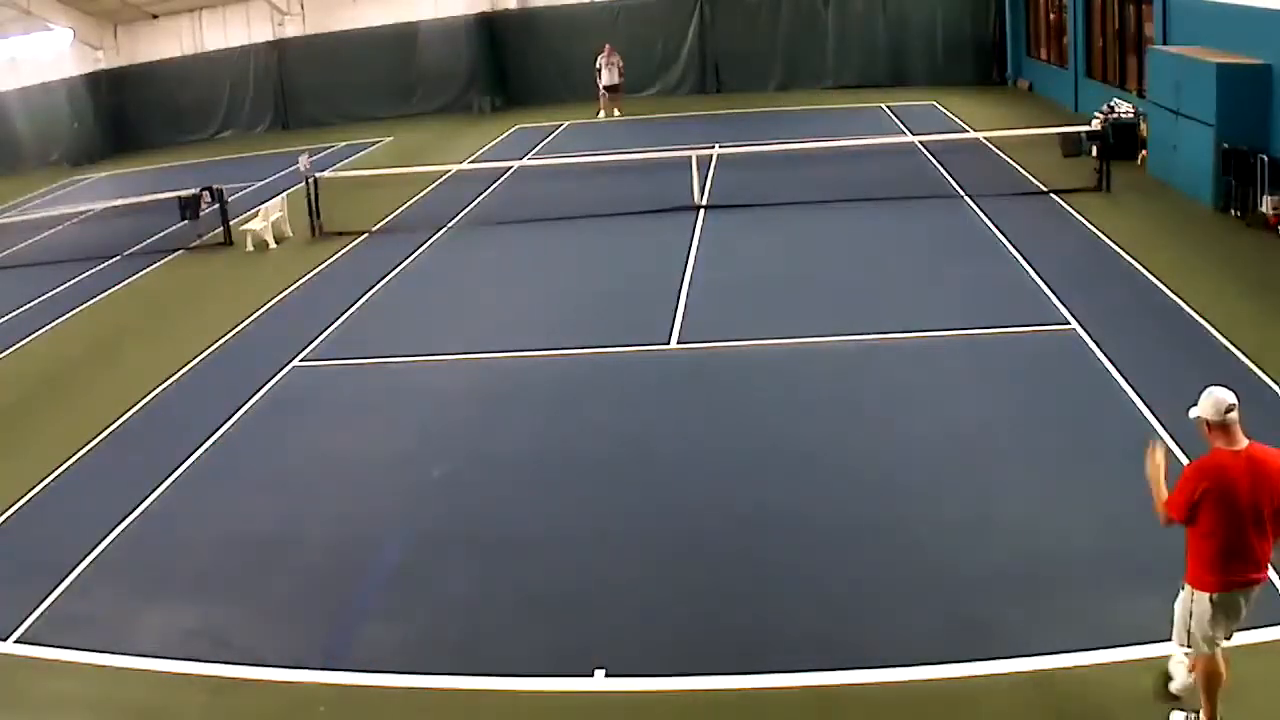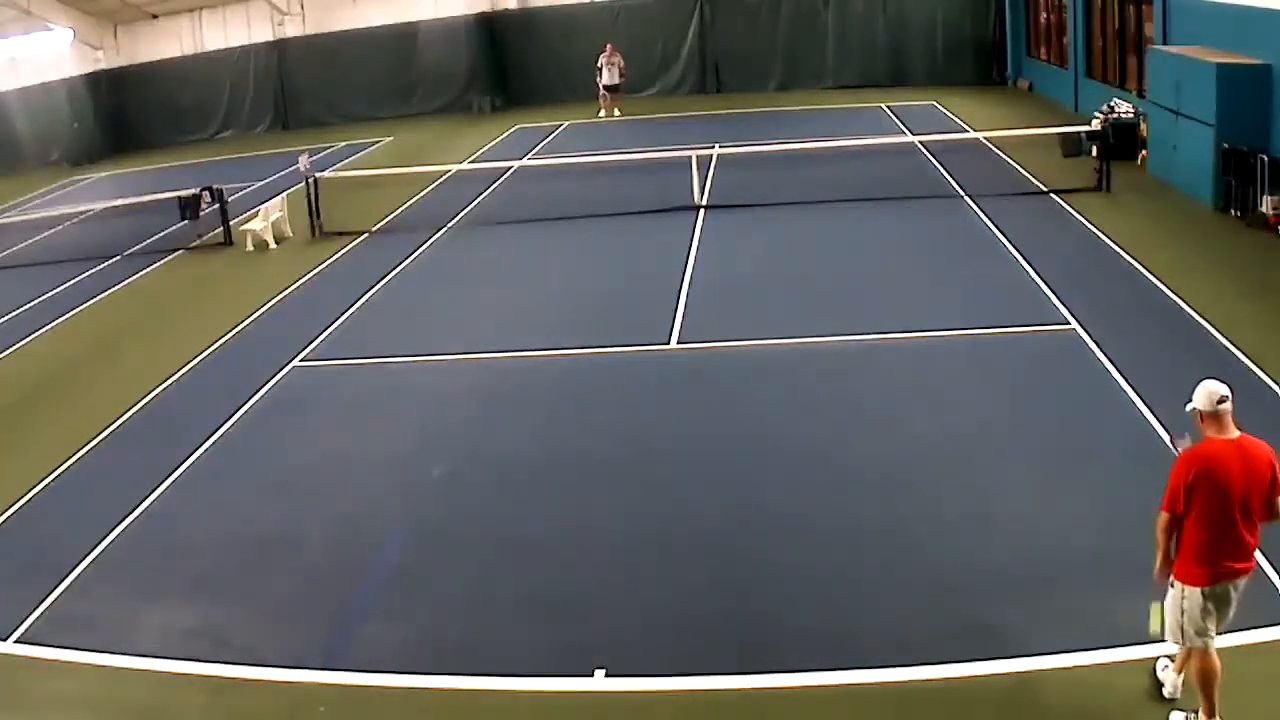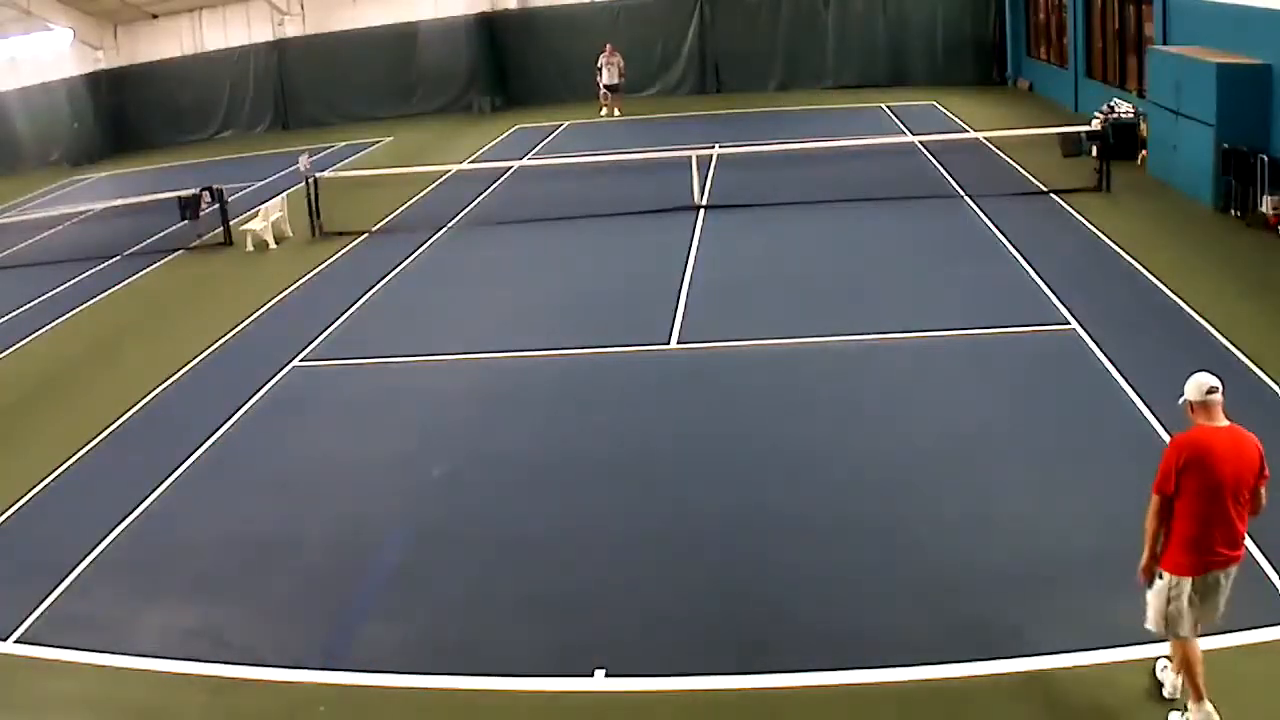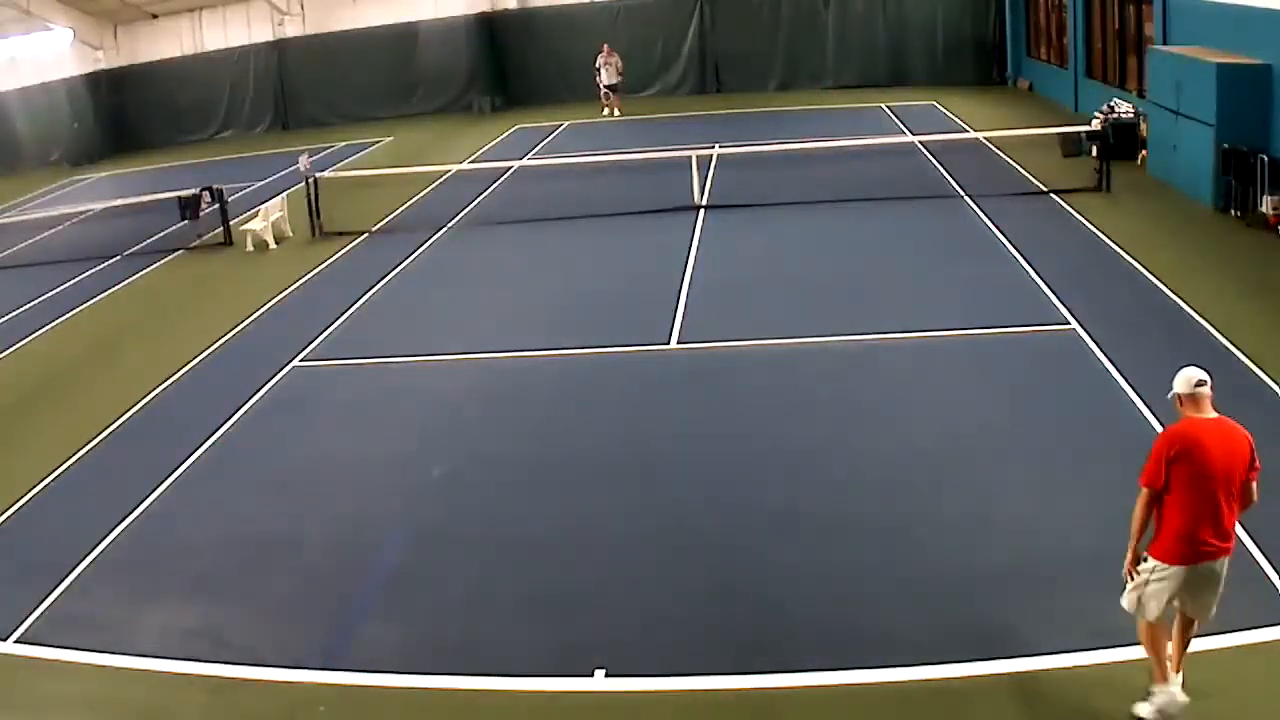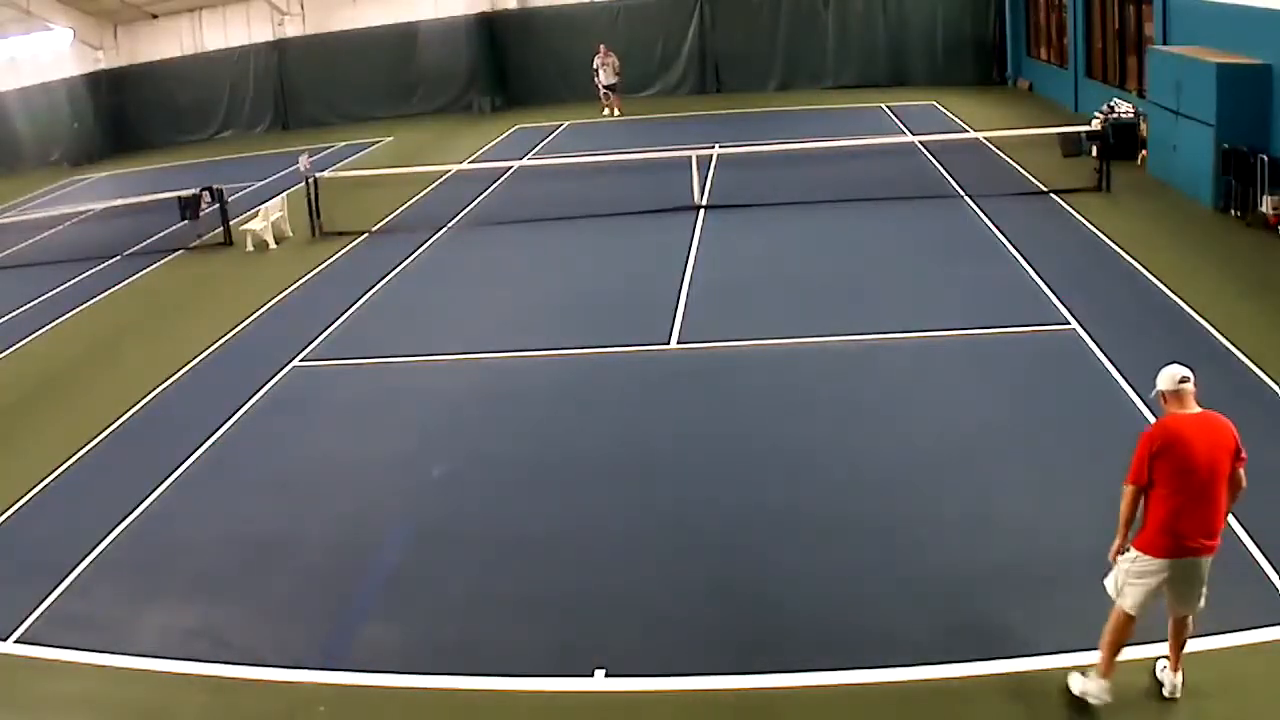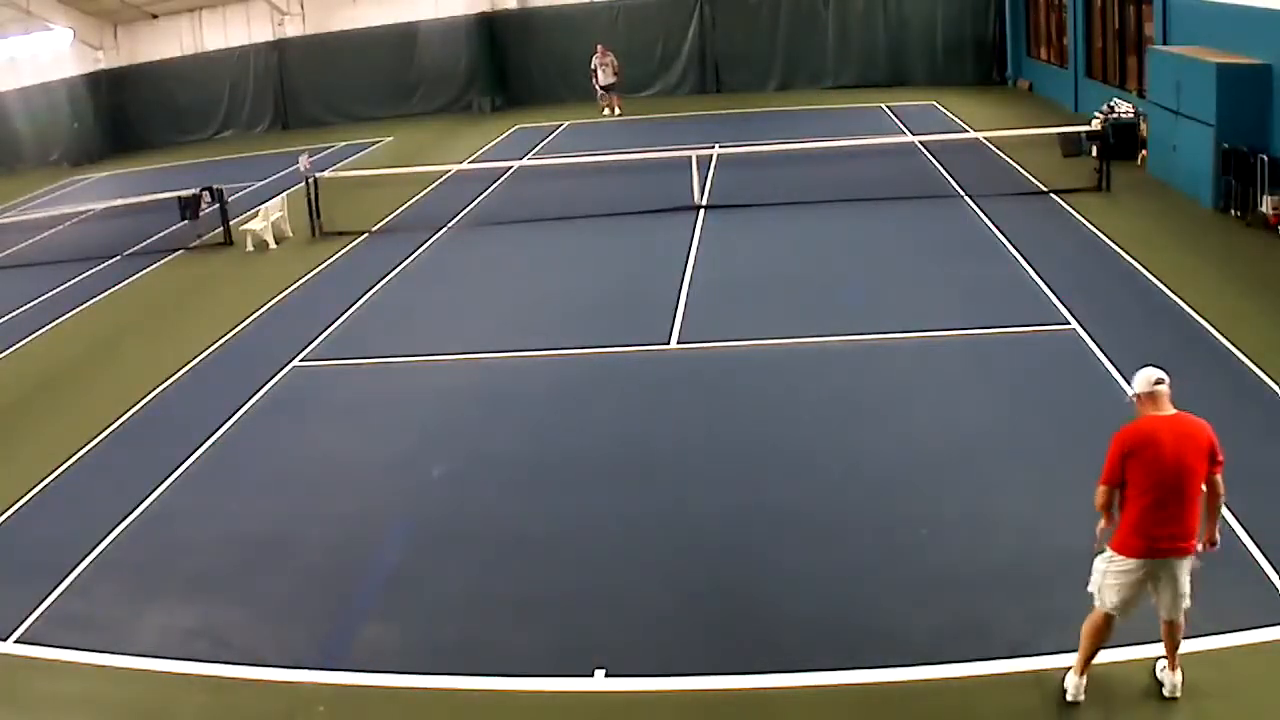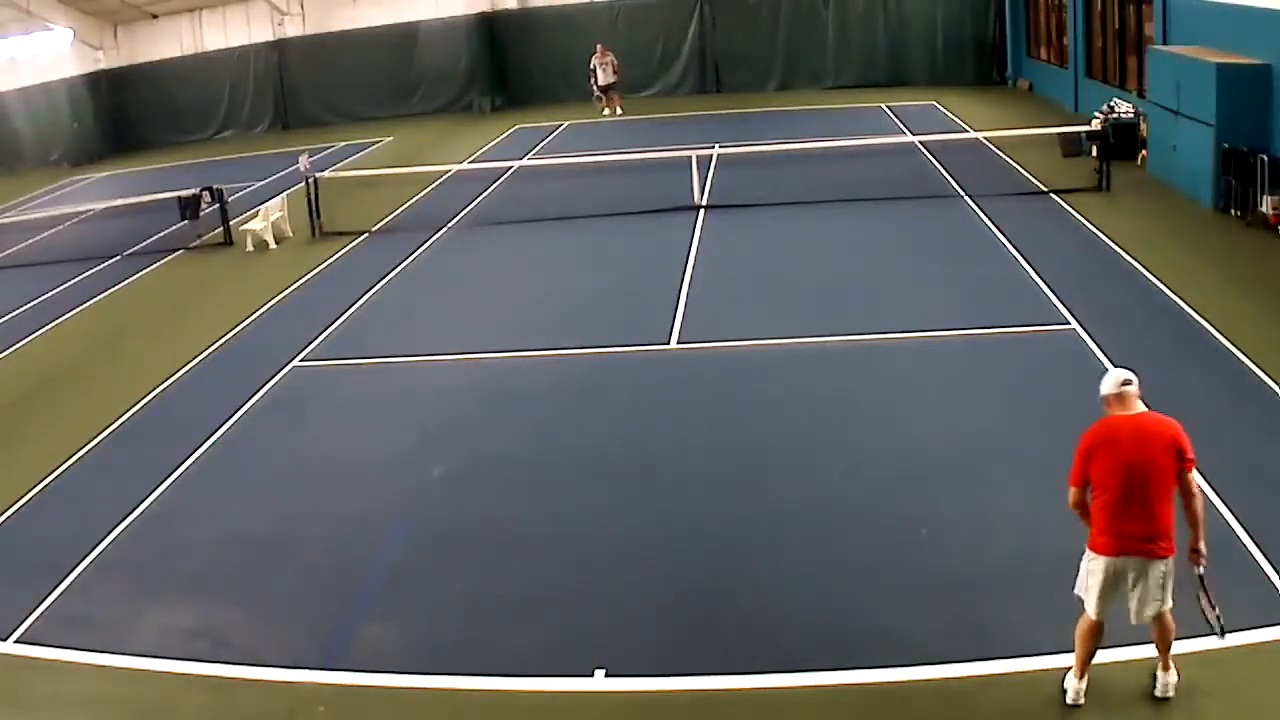
dt=0.2s
person 1, frame 1
left shoulder: (1201, 472)
left elbow: (1167, 514)
left wrist: (1156, 474)
left hip: (1211, 580)
right hip: (1253, 575)
left knee: (1208, 648)
right knee: (1209, 634)
right ankle: (1185, 675)
person 1, frame 2
left shoulder: (1191, 460)
left elbow: (1167, 521)
left wrist: (1162, 560)
left hip: (1198, 570)
right hip: (1240, 566)
left knee: (1200, 643)
right knee: (1196, 631)
right ankle: (1174, 674)
person 1, frame 3
left shoulder: (1182, 446)
right shoulder: (1251, 444)
left elbow: (1158, 508)
right elbow: (1258, 504)
left wrist: (1149, 555)
left hip: (1185, 560)
right hip: (1228, 558)
left knee: (1177, 631)
right knee: (1193, 623)
right ankle: (1173, 675)
person 1, frame 4
left shoulder: (1172, 438)
right shoulder: (1240, 436)
left elbow: (1147, 500)
right elbow: (1250, 496)
left wrist: (1133, 549)
left hip: (1173, 551)
right hip: (1218, 550)
left knee: (1148, 615)
right knee: (1190, 614)
left ankle: (1165, 689)
right ankle: (1175, 671)
person 1, frame 5
left shoulder: (1156, 436)
right shoulder: (1225, 429)
left elbow: (1132, 497)
right elbow: (1238, 485)
left wrist: (1121, 538)
right wrist: (1221, 514)
left hip: (1157, 547)
right hip: (1202, 546)
left knee: (1125, 610)
right knee: (1182, 613)
left ankle: (1099, 680)
right ankle: (1173, 674)
person 1, frame 6
left shoulder: (1127, 437)
right shoulder: (1202, 431)
left elbow: (1103, 500)
right elbow: (1216, 490)
left wrist: (1107, 521)
right wrist: (1211, 528)
left hip: (1130, 548)
right hip: (1179, 547)
left knee: (1103, 611)
right knee: (1173, 614)
left ankle: (1077, 679)
right ankle: (1172, 673)
person 1, frame 7
left shoulder: (1092, 438)
right shoulder: (1171, 431)
left elbow: (1075, 500)
right elbow: (1191, 492)
right wrist: (1198, 539)
left hip: (1105, 548)
right hip: (1155, 547)
left knee: (1093, 616)
right knee: (1160, 612)
left ankle: (1077, 682)
right ankle: (1165, 675)
